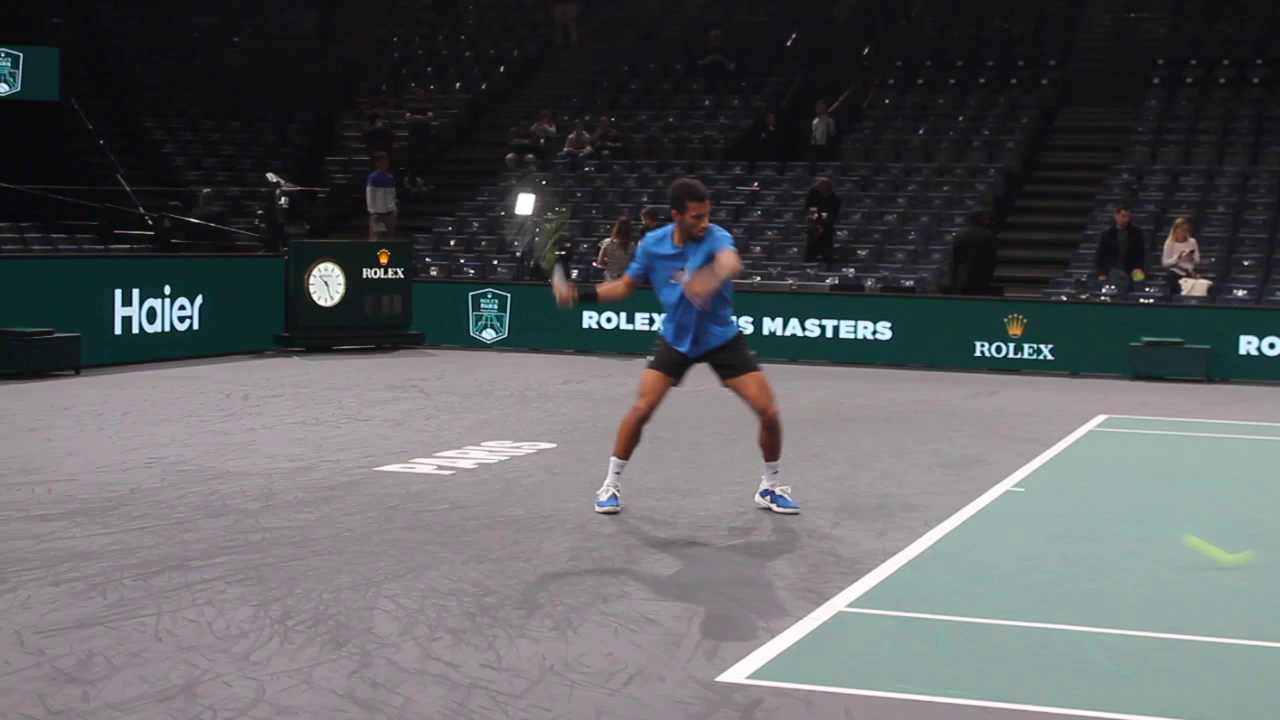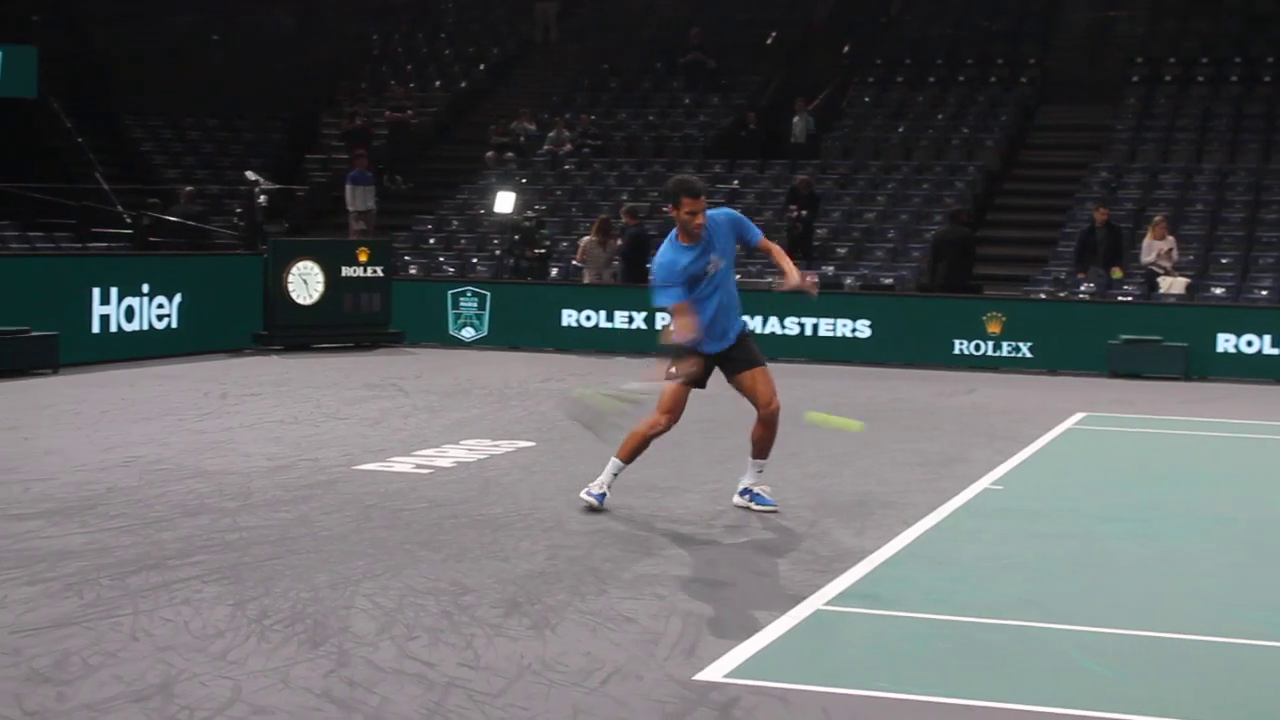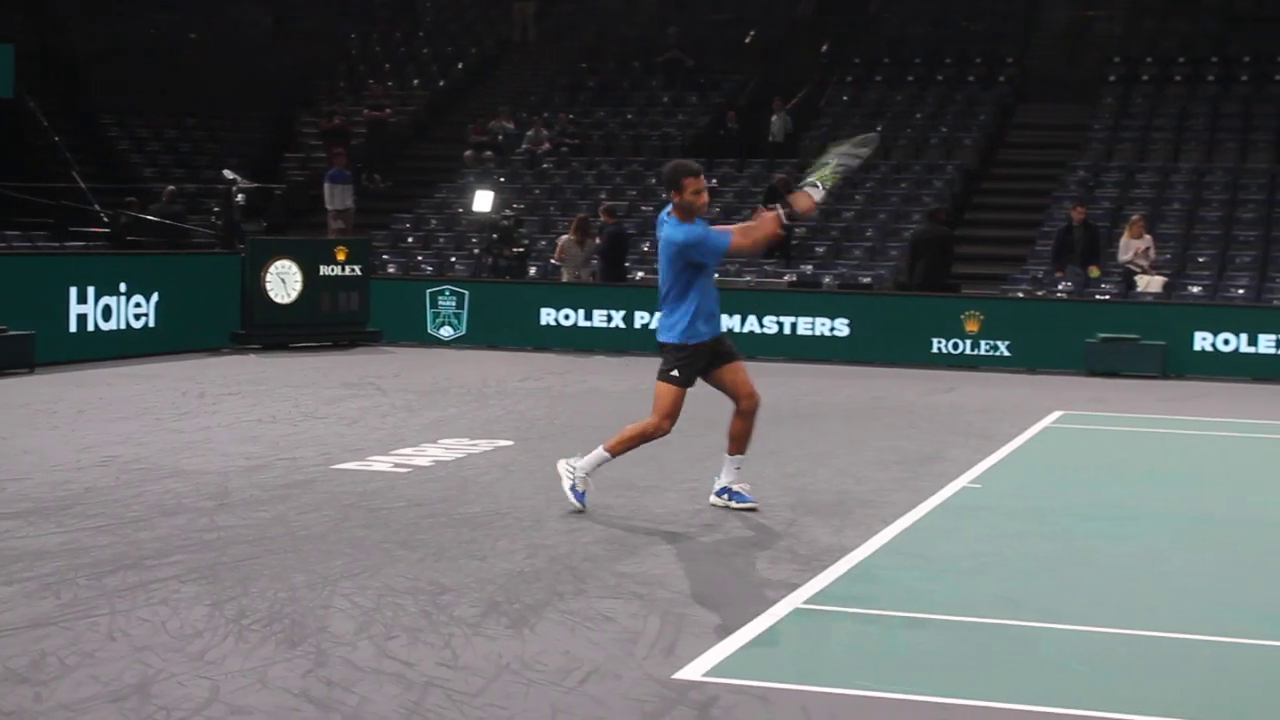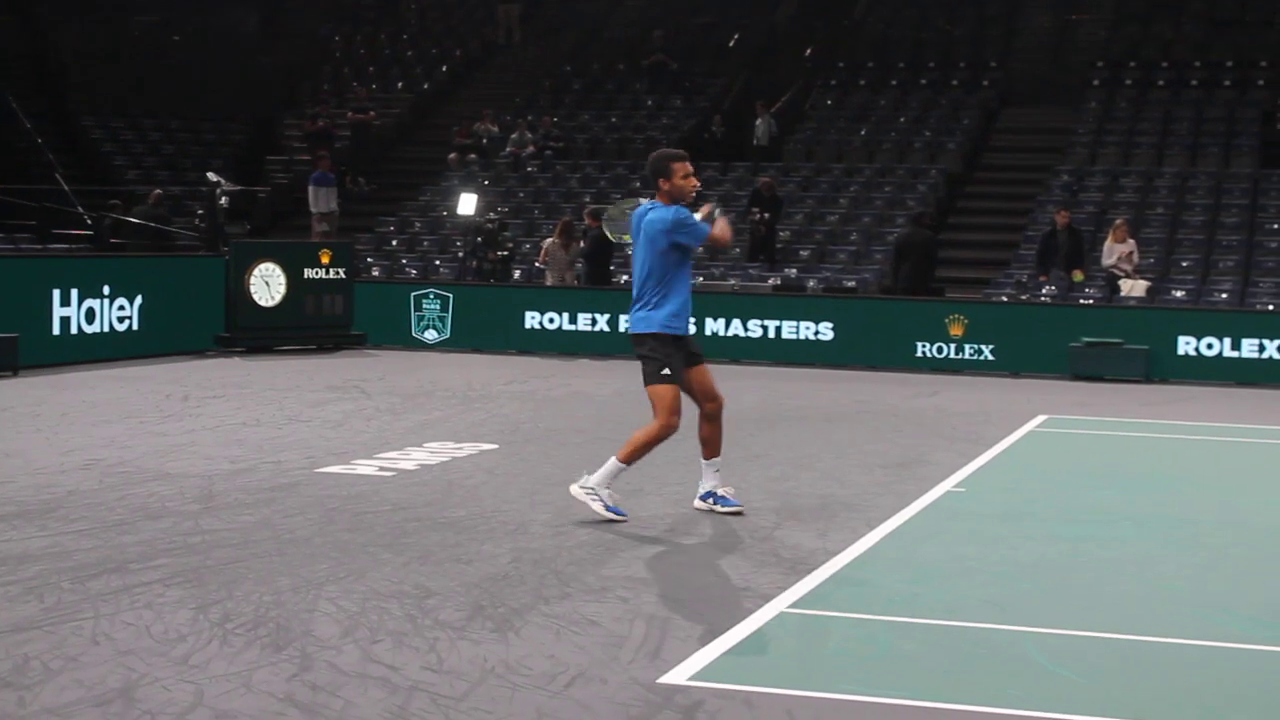
dt=0.2s
person 1, frame 1
left shoulder: (717, 239)
right shoulder: (652, 244)
left elbow: (729, 265)
right elbow: (626, 285)
left wrist: (707, 283)
right wrist: (581, 293)
left hip: (721, 338)
right hip: (675, 339)
left knee: (768, 412)
right knee: (641, 409)
left ankle: (771, 486)
right ankle: (610, 485)
person 1, frame 2
left shoulder: (725, 219)
right shoulder: (666, 263)
left elbow: (768, 246)
right elbow: (683, 319)
left wrist: (792, 273)
right wrist: (684, 358)
left hip: (734, 335)
right hip: (697, 343)
left knee: (769, 408)
right knee: (662, 419)
left ankle: (749, 486)
right ankle: (603, 482)
person 1, frame 3
left shoulder: (675, 216)
right shoulder: (683, 235)
left elbow: (729, 238)
right elbow: (744, 245)
left wrist: (763, 220)
right wrist: (787, 213)
left hip: (707, 333)
right hip: (682, 338)
left knee: (748, 401)
right knee: (660, 422)
left ankle: (727, 486)
right ankle: (579, 469)
person 1, frame 4
left shoulder: (646, 212)
right shoulder: (674, 218)
right elbow: (723, 238)
left wrist: (699, 220)
right wrist: (717, 222)
left hip: (669, 328)
right hip: (658, 330)
left knee: (712, 403)
right knee: (666, 422)
left ankle: (710, 490)
right ankle: (593, 486)
